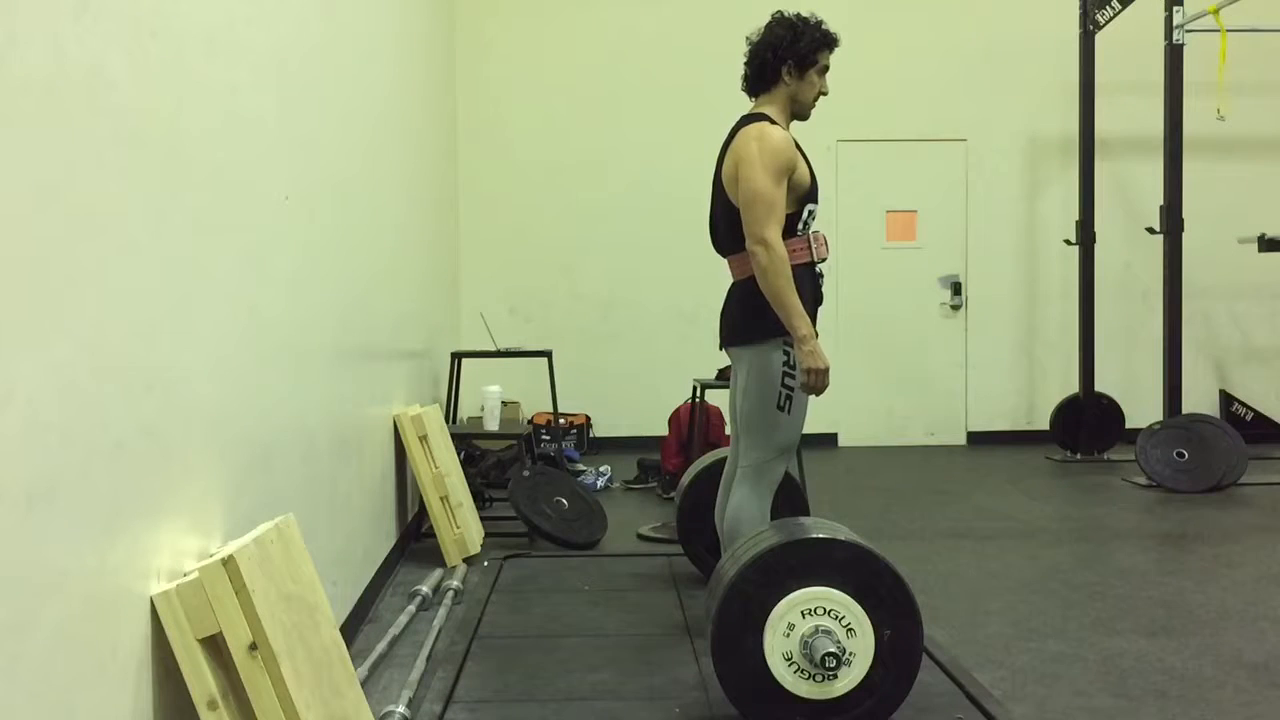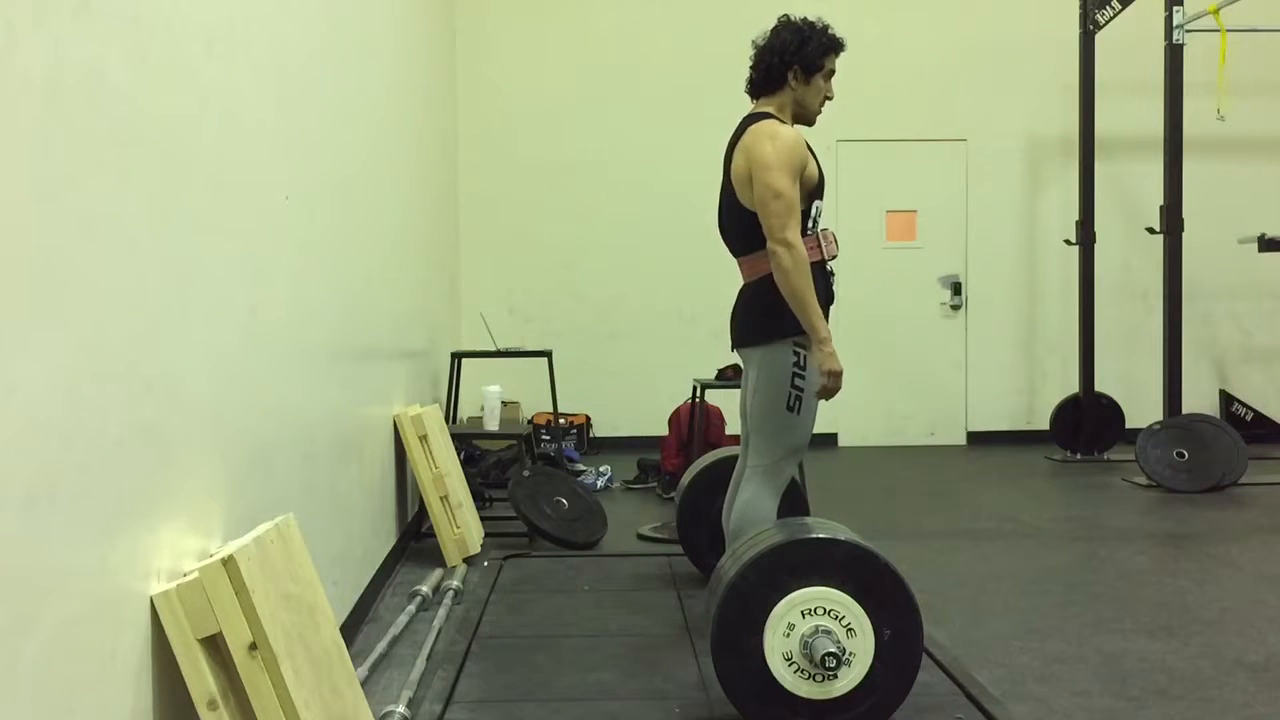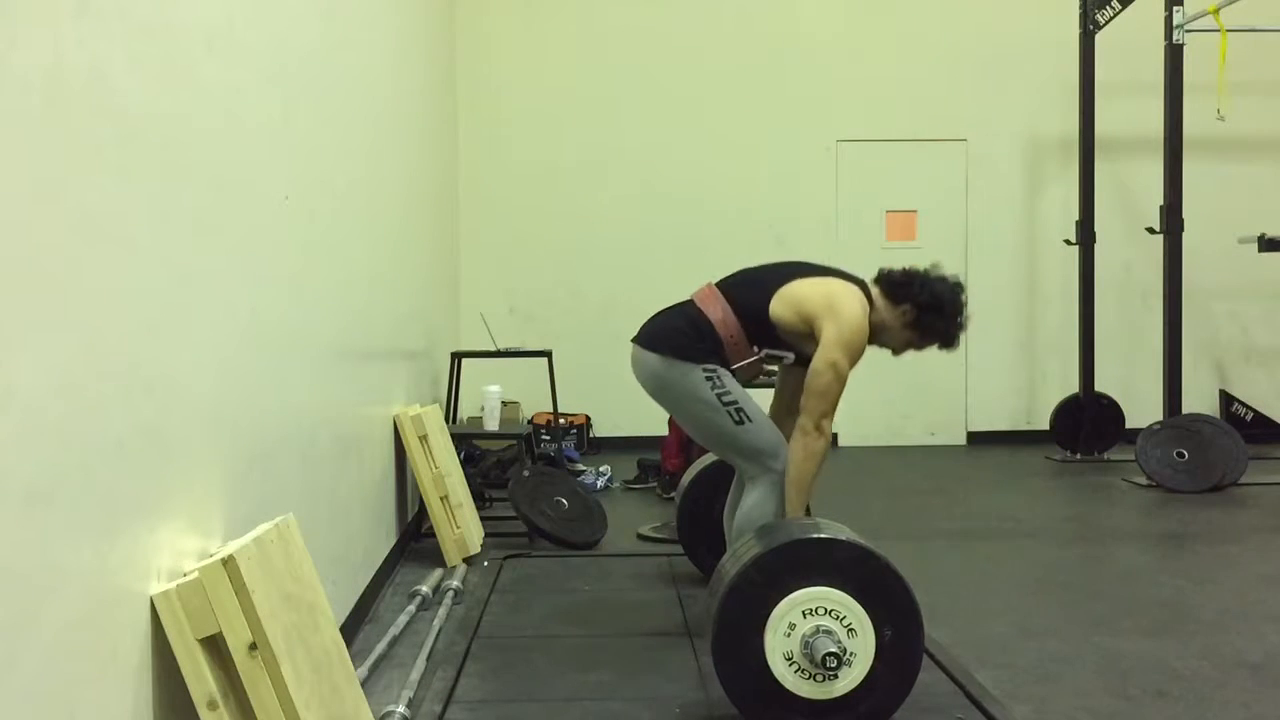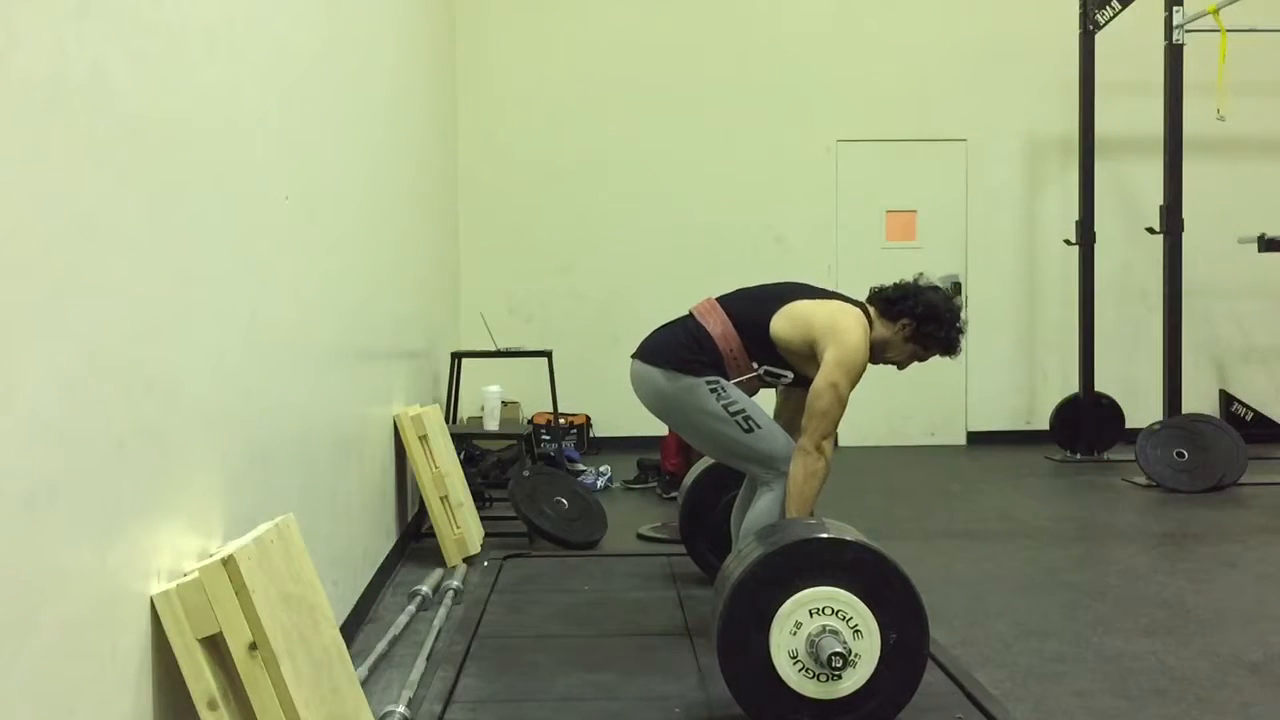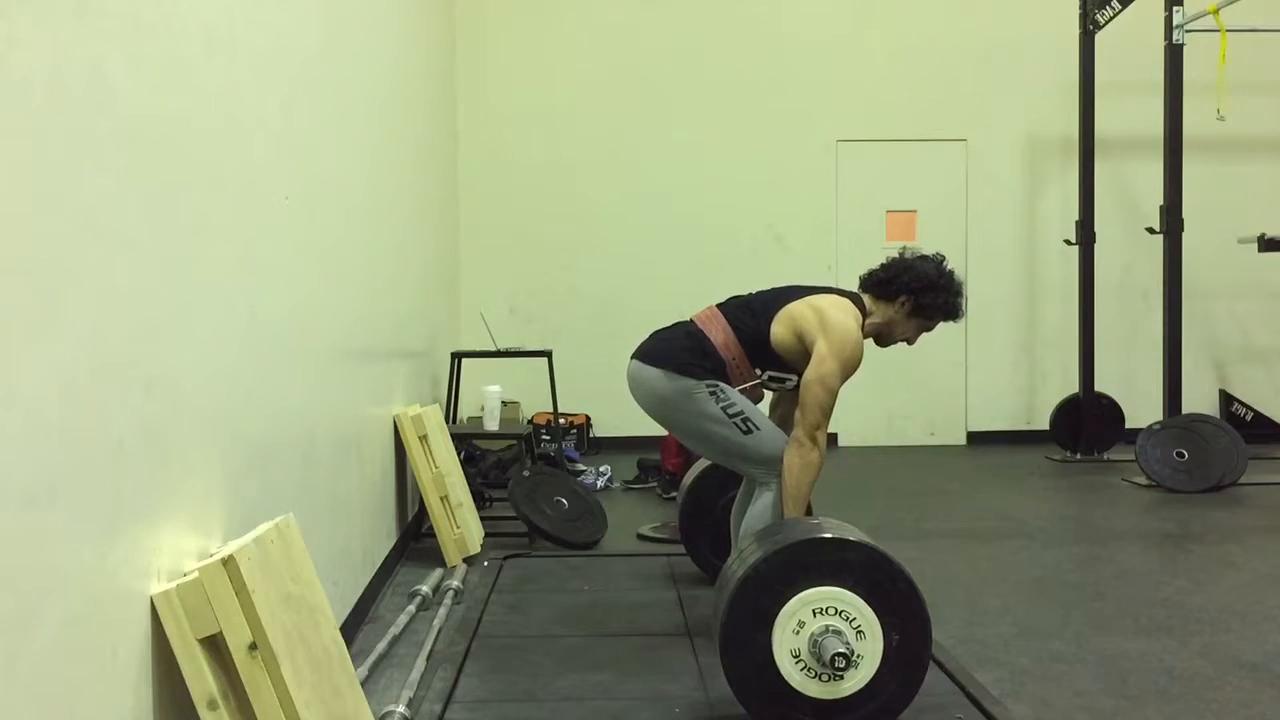
dt=1s
person 1, frame 1
left shoulder: (754, 136)
right shoulder: (768, 141)
right elbow: (765, 246)
right wrist: (805, 337)
left hip: (759, 319)
right hip: (773, 324)
left knee: (746, 469)
right knee: (763, 471)
person 1, frame 2
left shoulder: (754, 135)
right shoulder: (777, 139)
right elbow: (785, 248)
right wrist: (823, 340)
left hip: (765, 318)
right hip: (783, 324)
left knee: (756, 469)
right knee: (770, 473)
person 1, frame 3
left shoulder: (839, 301)
right shoulder: (850, 319)
left elbow: (790, 410)
right elbow: (814, 427)
right wrist: (793, 523)
left hip: (664, 349)
right hip: (678, 357)
left knee: (762, 462)
right knee: (770, 467)
person 1, frame 4
left shoulder: (837, 321)
right shoulder: (850, 339)
left elbow: (791, 426)
right elbow: (814, 446)
left hip: (662, 361)
right hip: (677, 370)
left knee: (771, 465)
right knee: (780, 469)
person 1, frame 5
left shoulder: (832, 316)
right shoulder: (843, 332)
left elbow: (785, 420)
right elbow: (807, 438)
left hip: (659, 365)
right hip: (673, 374)
left knee: (767, 465)
right knee: (776, 469)
